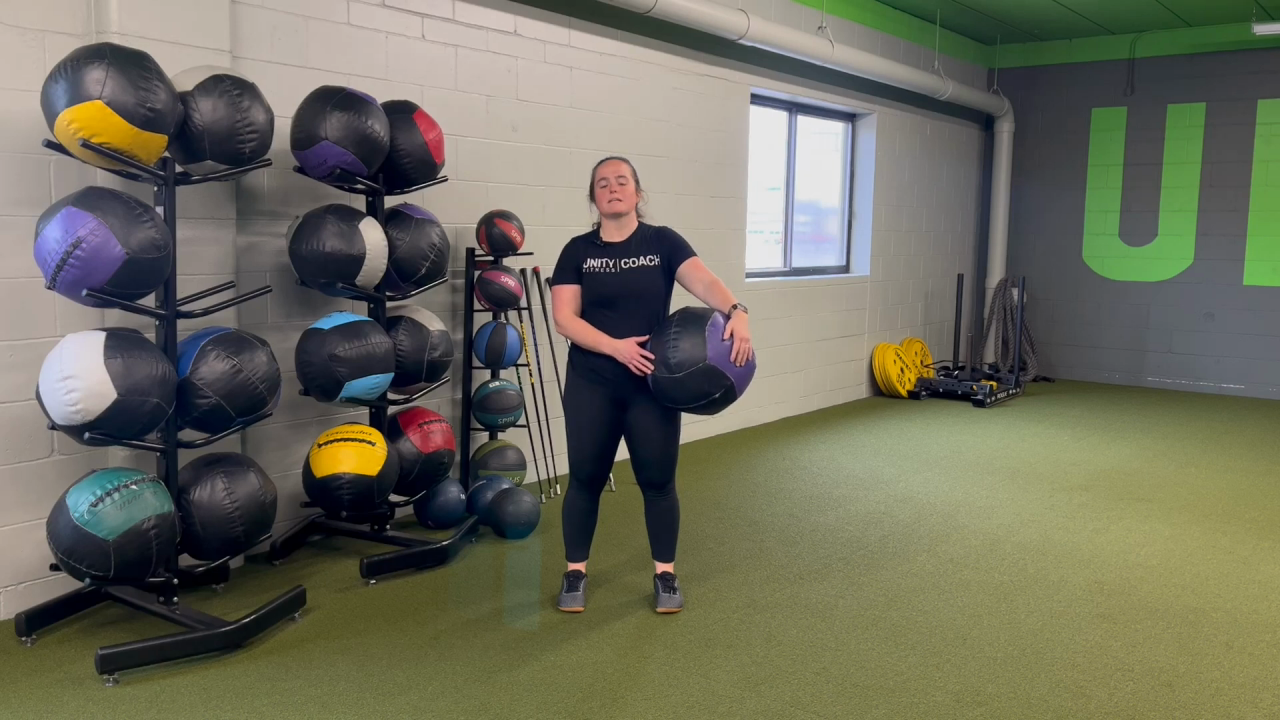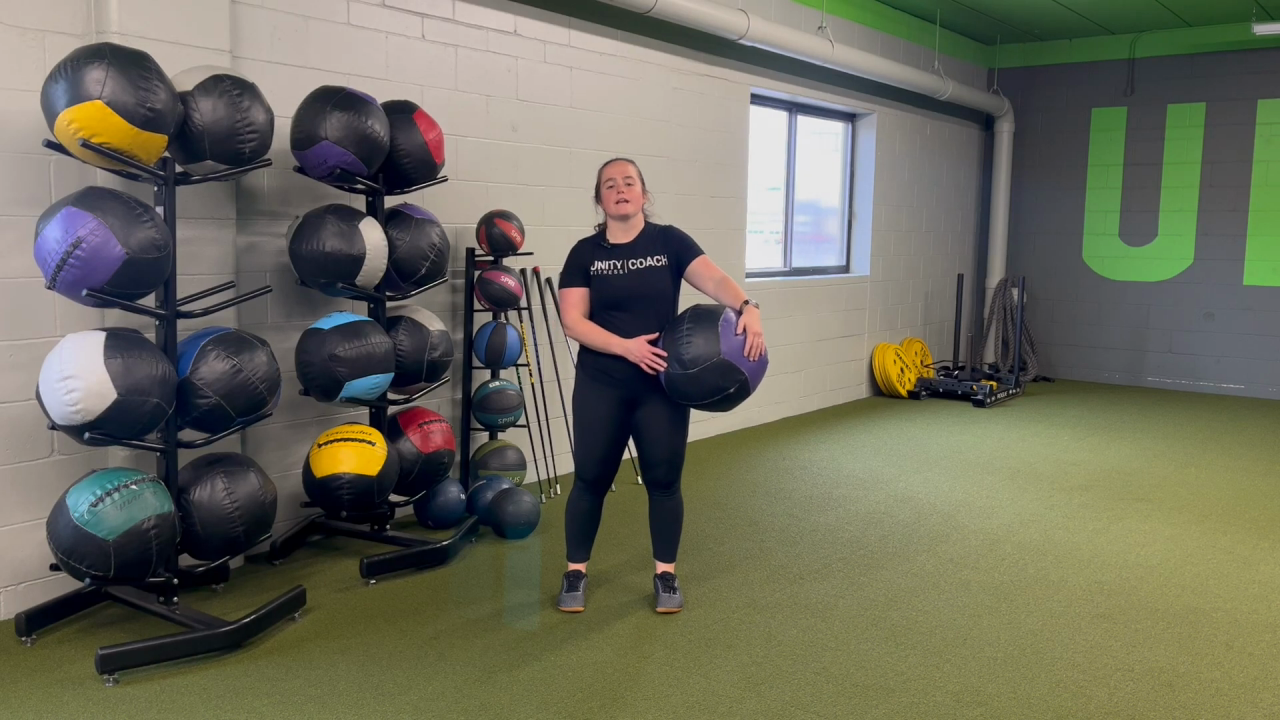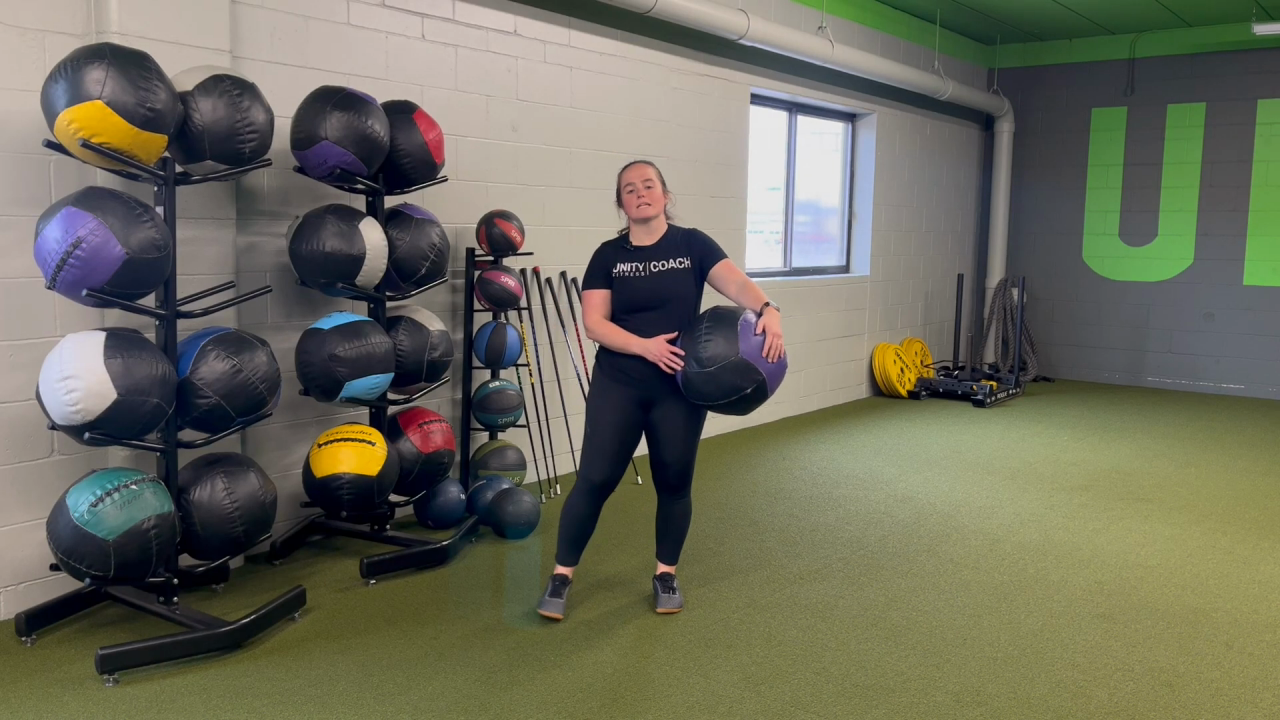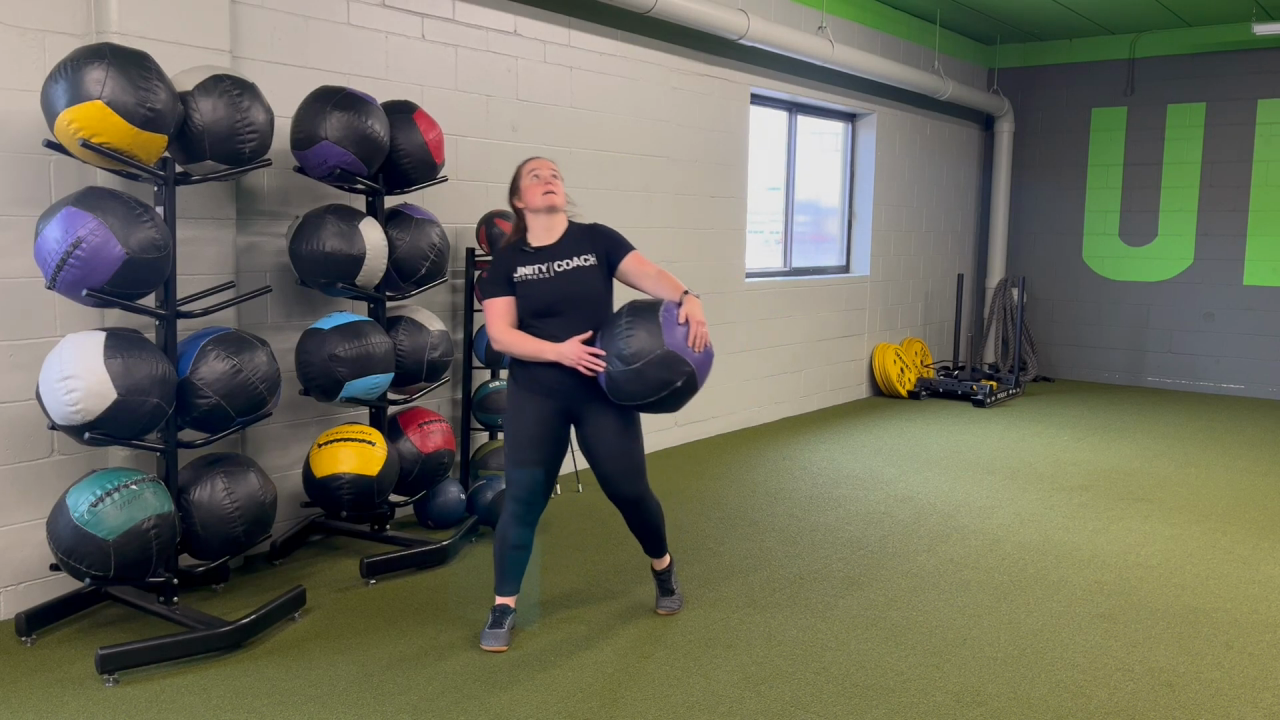
dt=0.7s
person 1, frame 1
left shoulder: (662, 242)
right shoulder: (578, 251)
left elbow: (704, 281)
right elbow: (565, 319)
left wrist: (736, 313)
right wrist: (615, 347)
left hip: (653, 385)
right hip: (591, 386)
left knee: (658, 480)
right knee: (586, 479)
left ankle: (665, 574)
right ankle: (575, 571)
person 1, frame 2
left shoulder: (669, 241)
right shoulder: (585, 253)
left elbow: (713, 279)
right elbow: (573, 321)
left wrist: (747, 307)
right wrist: (626, 346)
left hip: (662, 385)
right hip: (600, 386)
left knee: (664, 479)
right knee: (591, 480)
left ankle: (665, 574)
right ankle: (575, 572)
person 1, frame 3
left shoulder: (692, 244)
right shoulder: (608, 256)
left elbow: (735, 282)
right elbow: (594, 323)
left wrist: (767, 310)
right wrist: (645, 346)
left hip: (679, 387)
right hip: (617, 385)
left knee: (674, 483)
right knee: (595, 480)
left ankle: (665, 574)
right ankle: (561, 576)
person 1, frame 4
left shoulder: (597, 240)
right shoulder: (506, 261)
left elbow: (647, 274)
right elbow: (500, 334)
left wrist: (687, 298)
right wrist: (559, 350)
left hip: (604, 390)
right hip: (535, 397)
left knee: (629, 490)
right knee: (523, 499)
left ankle: (663, 567)
right ankle: (503, 605)
